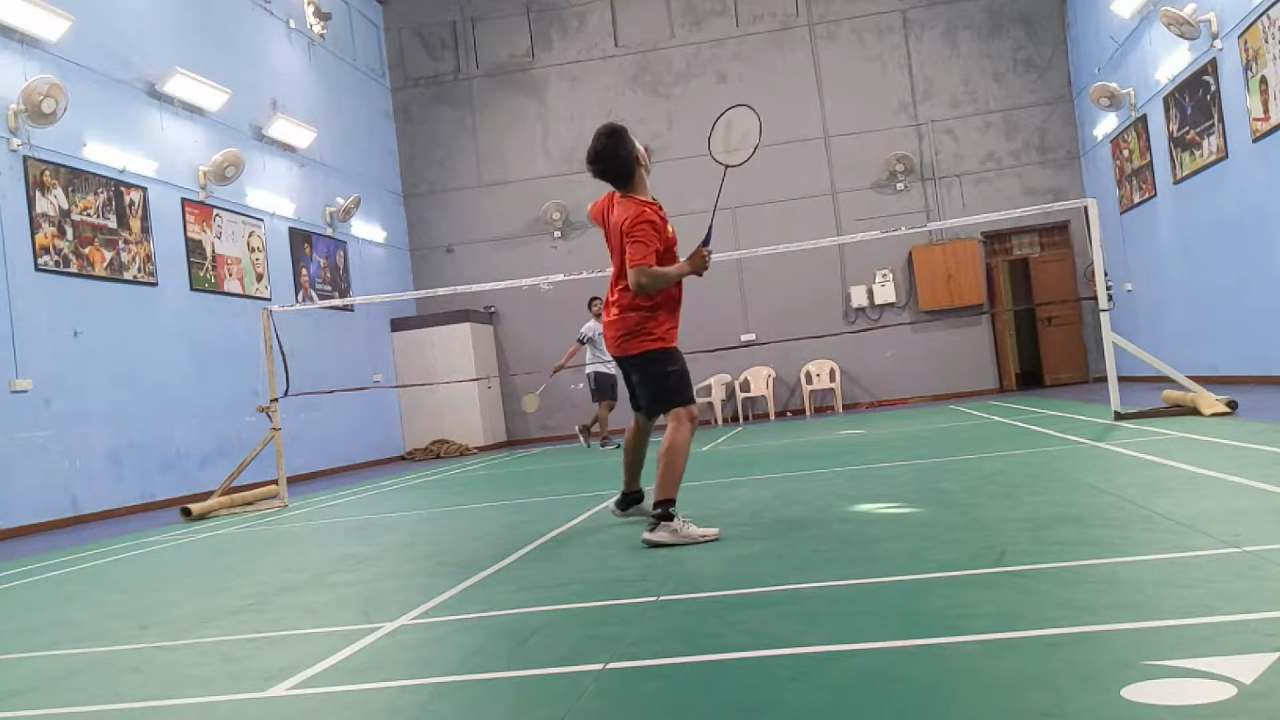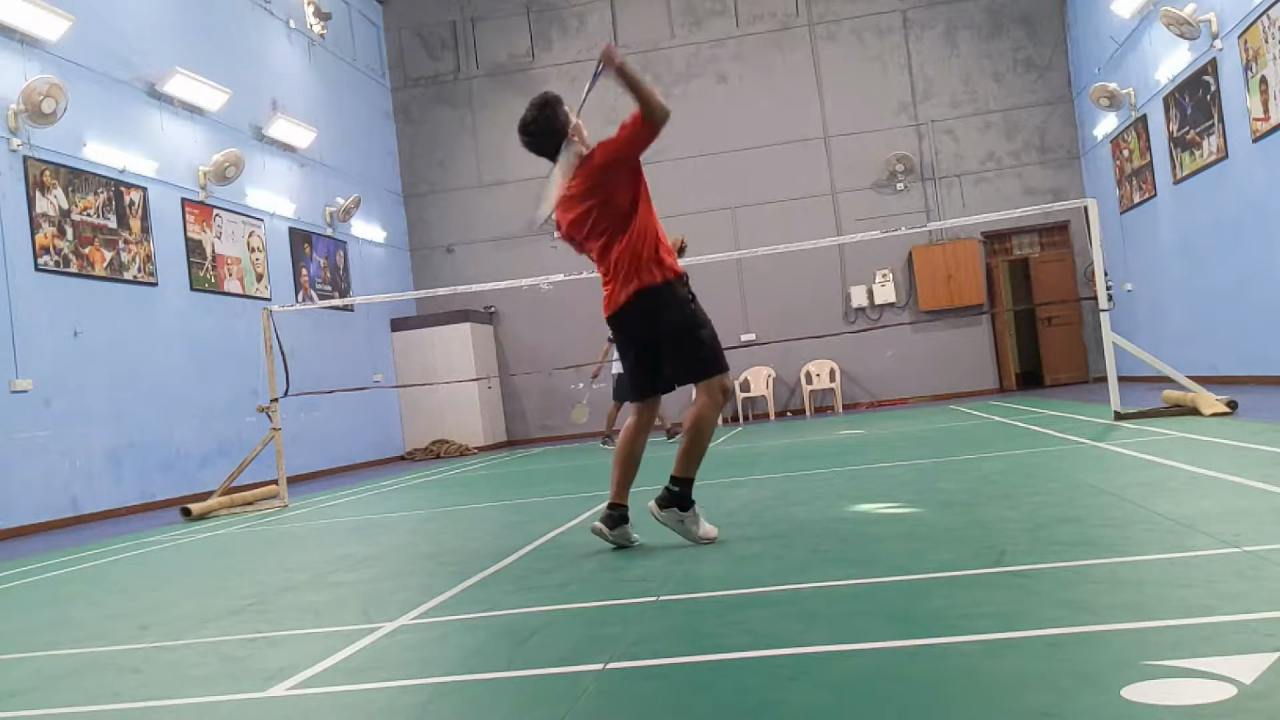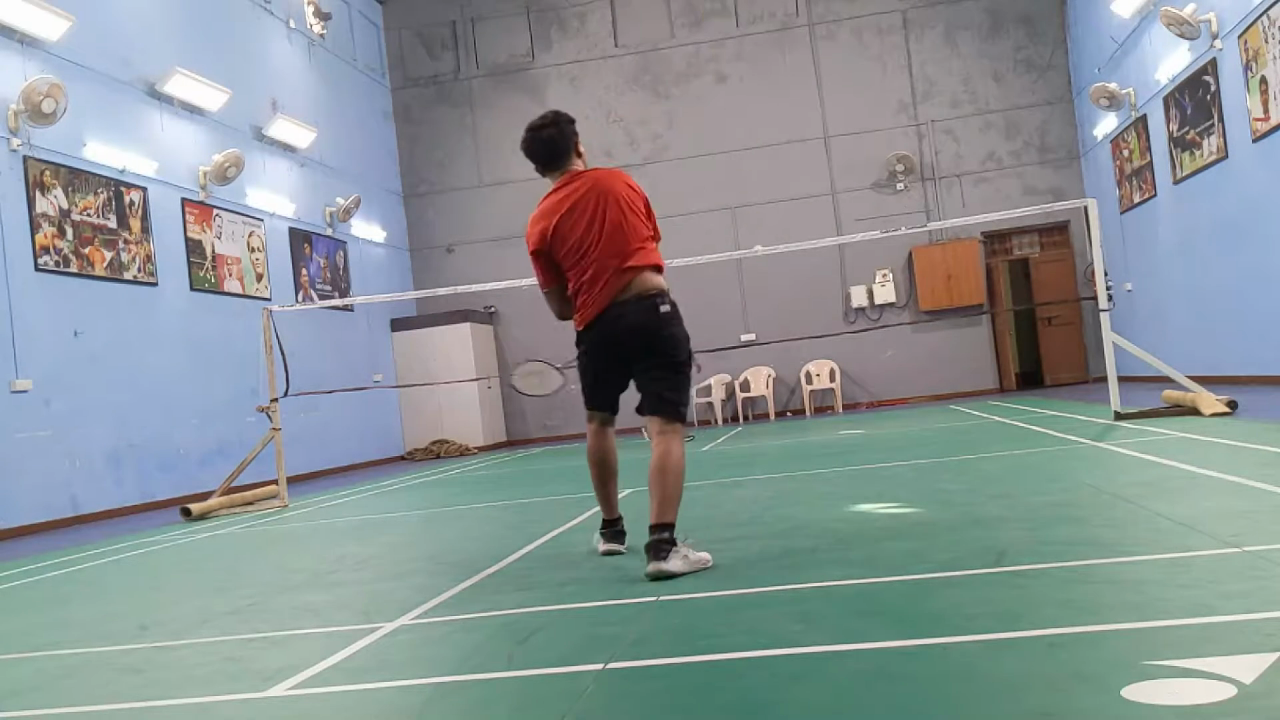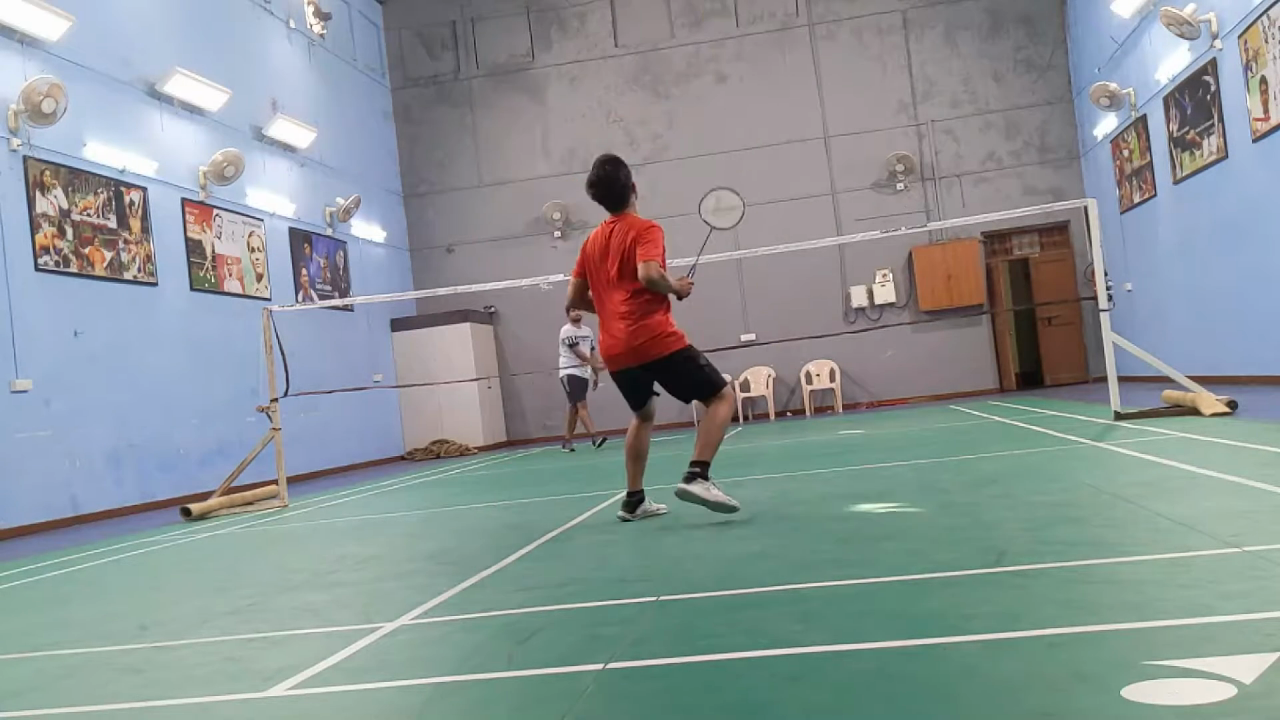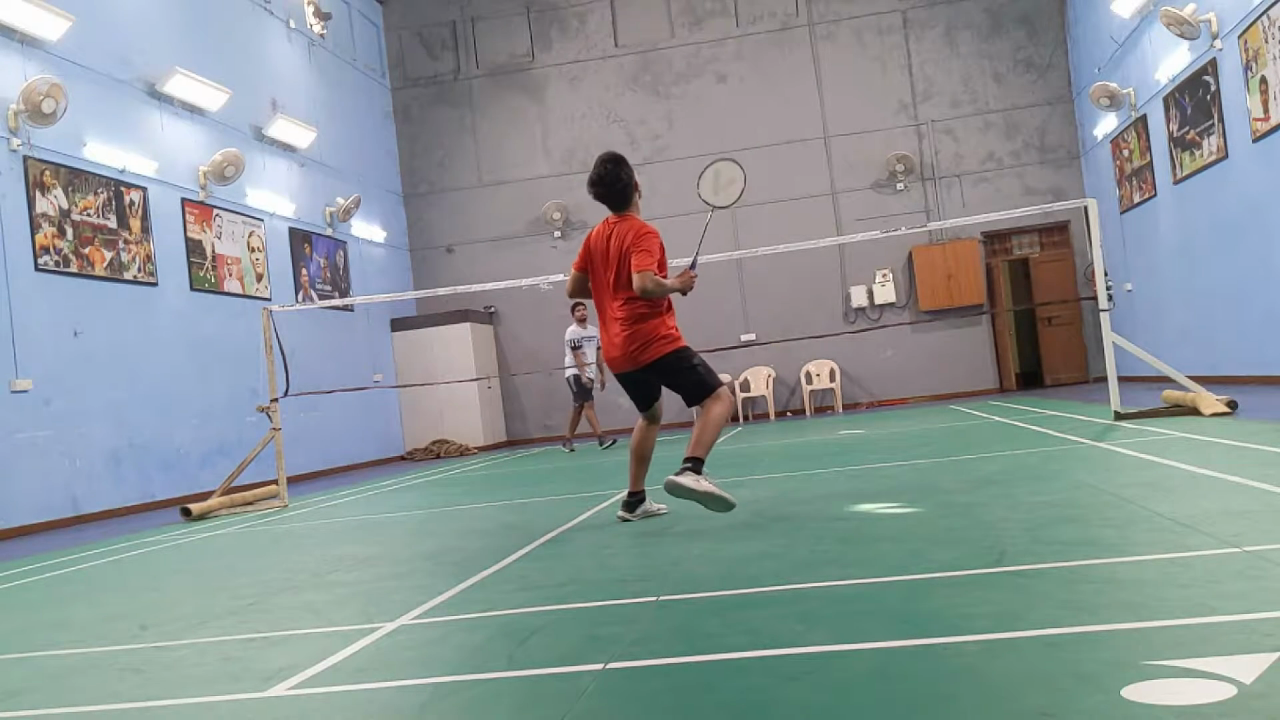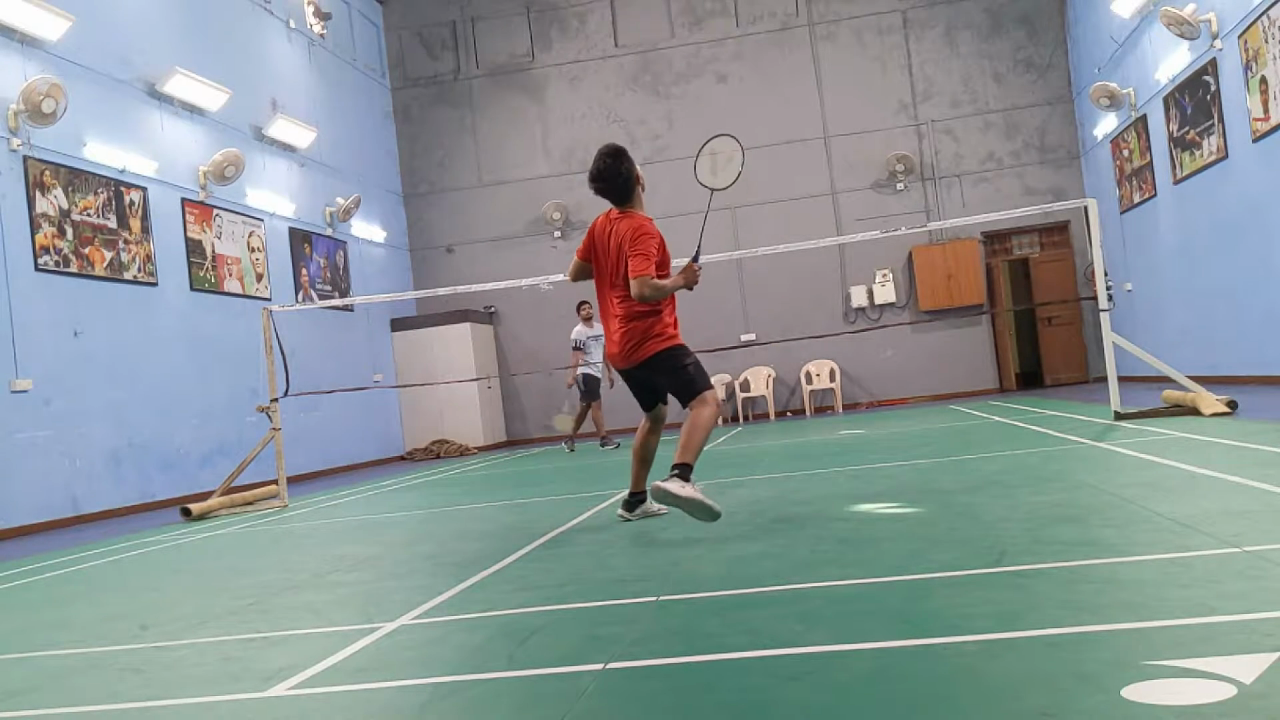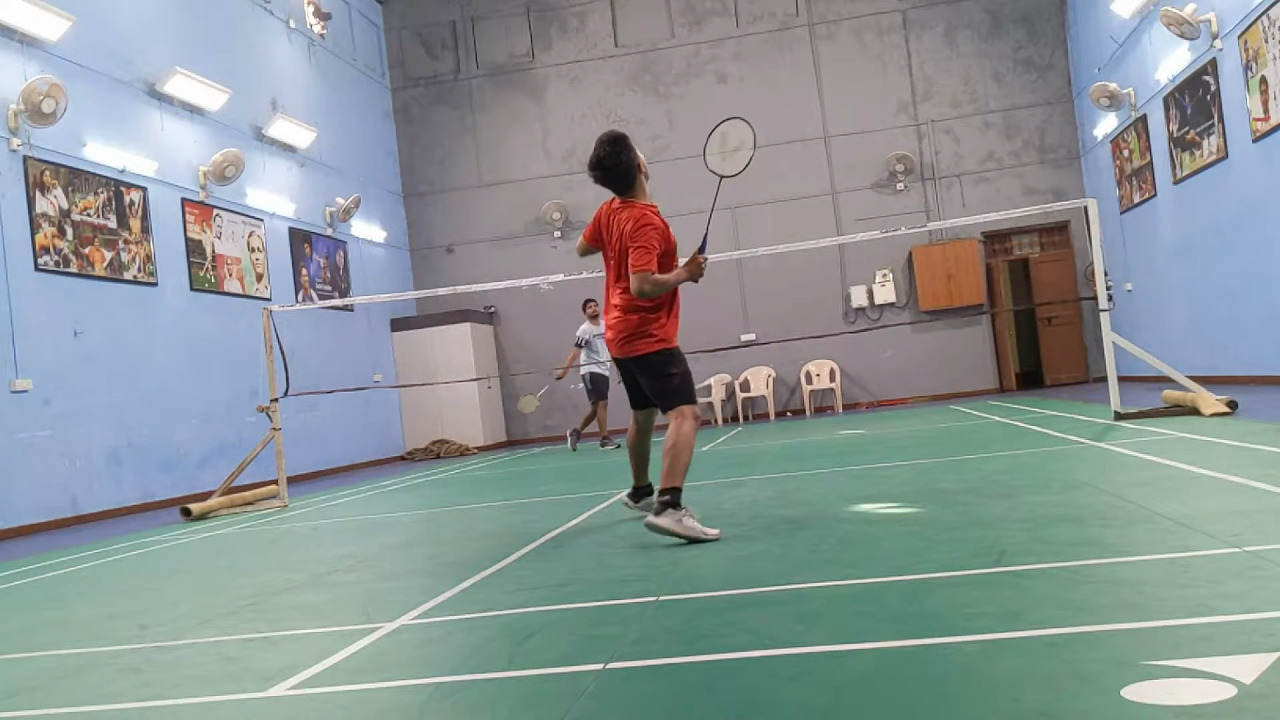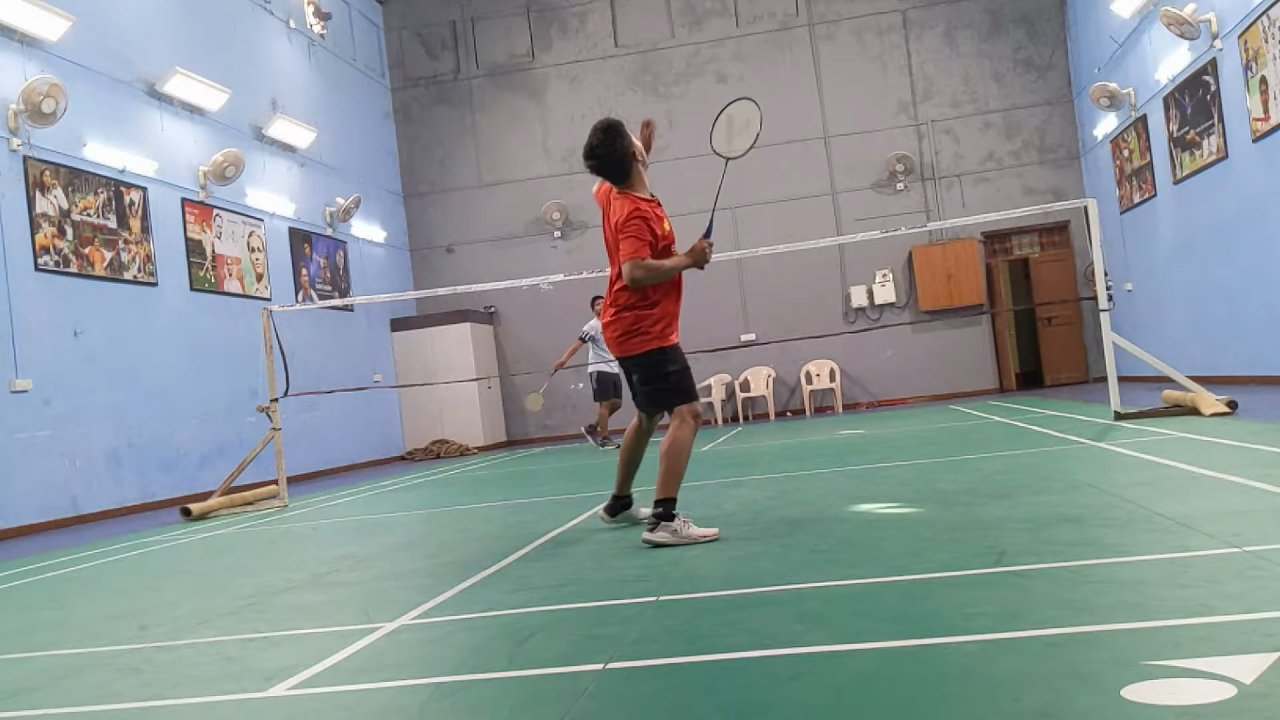
dt=0.3s
person 1, frame 1
left shoulder: (612, 201)
right shoulder: (641, 217)
left elbow: (593, 214)
right elbow: (639, 279)
right wrist: (687, 268)
left hip: (628, 332)
right hip: (644, 335)
left knee: (646, 414)
right knee: (682, 415)
left ankle: (630, 495)
right ankle: (664, 518)
person 1, frame 2
left shoulder: (564, 209)
right shoulder: (603, 162)
right elbow: (659, 113)
right wrist: (622, 69)
left hip: (621, 302)
right hip: (659, 288)
left knee: (643, 411)
right knee: (715, 386)
left ankle: (616, 515)
right ankle: (676, 497)
person 1, frame 3
left shoulder: (540, 222)
right shoulder: (619, 183)
left elbow: (558, 305)
right elbow: (652, 244)
left hip: (596, 324)
right hip: (651, 306)
left knee: (599, 423)
right knee: (667, 430)
left ankle: (612, 528)
right ankle: (663, 544)
person 1, frame 4
left shoulder: (591, 241)
right shoulder: (645, 230)
left elbow: (576, 299)
right elbow: (649, 275)
right wrist: (674, 289)
left hip: (616, 351)
right hip: (658, 340)
left knee: (644, 415)
right knee: (721, 399)
left ankle: (632, 501)
right ankle: (697, 477)
person 1, frame 5
left shoulder: (596, 235)
right shoulder: (642, 233)
left elbow: (573, 288)
right elbow: (645, 285)
right wrist: (678, 283)
left hip: (618, 352)
right hip: (654, 342)
left knee: (650, 415)
right knee: (718, 398)
left ankle: (634, 500)
right ankle: (690, 472)
person 1, frame 6
left shoulder: (600, 225)
right shoulder: (642, 231)
left elbow: (575, 273)
right elbow: (643, 290)
right wrist: (680, 279)
left hip: (621, 346)
right hip: (653, 340)
left knee: (655, 415)
right knee: (705, 402)
left ankle: (635, 499)
right ankle: (679, 478)
person 1, frame 7
left shoulder: (609, 212)
right shoulder: (646, 222)
left elbow: (584, 247)
right elbow: (643, 286)
right wrist: (685, 273)
left hip: (623, 335)
right hip: (649, 337)
left knee: (643, 414)
right knee: (685, 414)
left ankle: (641, 490)
right ankle: (669, 508)
person 1, frame 8
left shoulder: (610, 195)
right shoulder: (638, 213)
right elbow: (635, 274)
left wrist: (643, 148)
right wrist: (687, 259)
left hip: (627, 329)
right hip: (646, 332)
left knee: (648, 416)
right knee: (686, 414)
left ankle: (619, 502)
right ankle: (664, 518)
